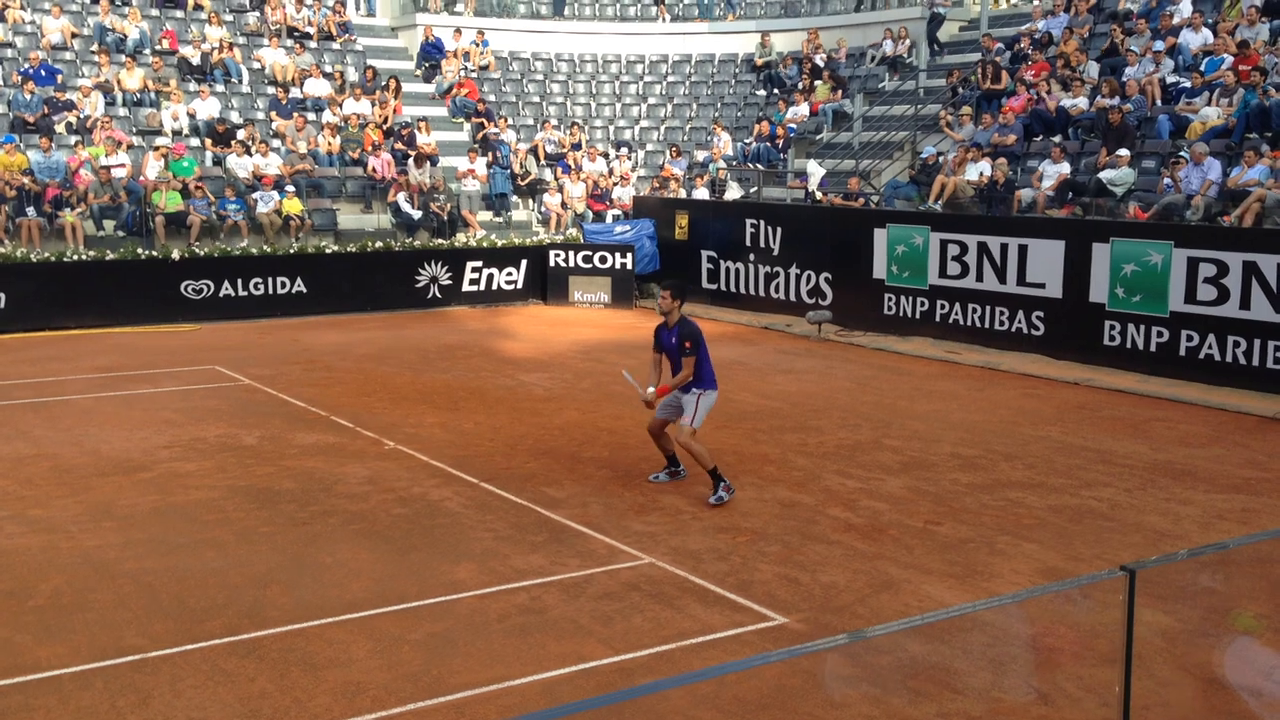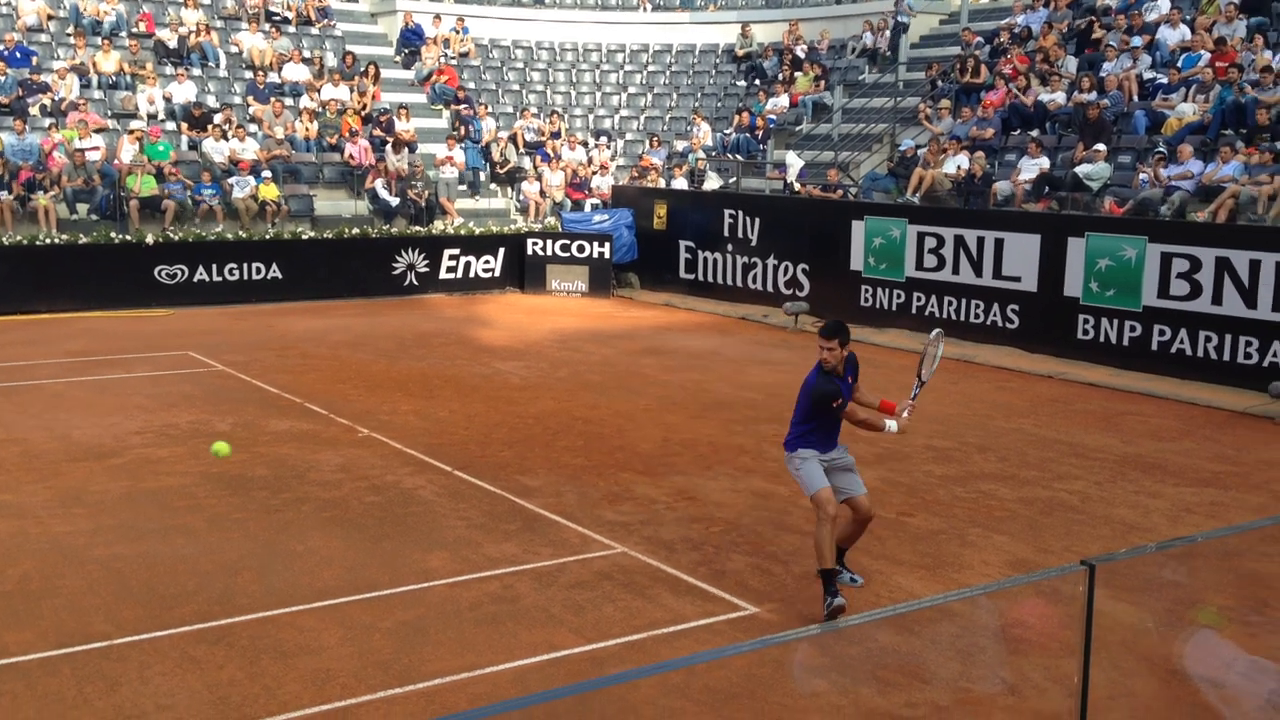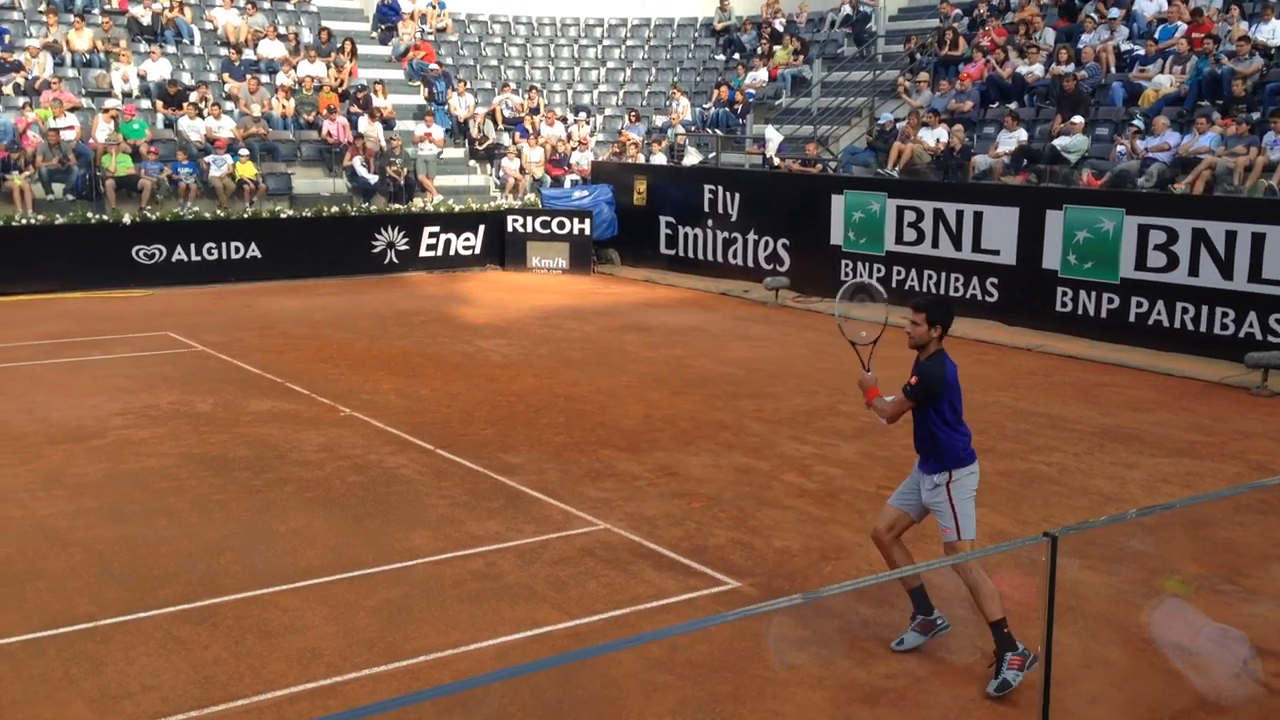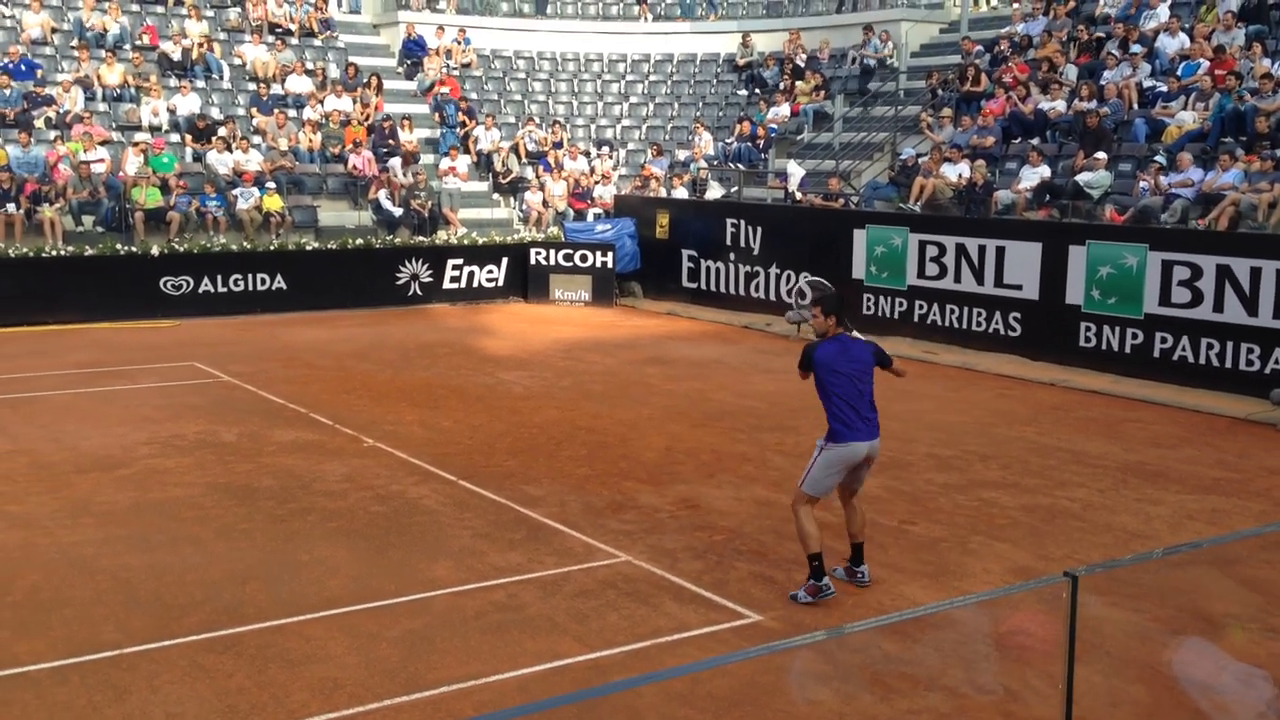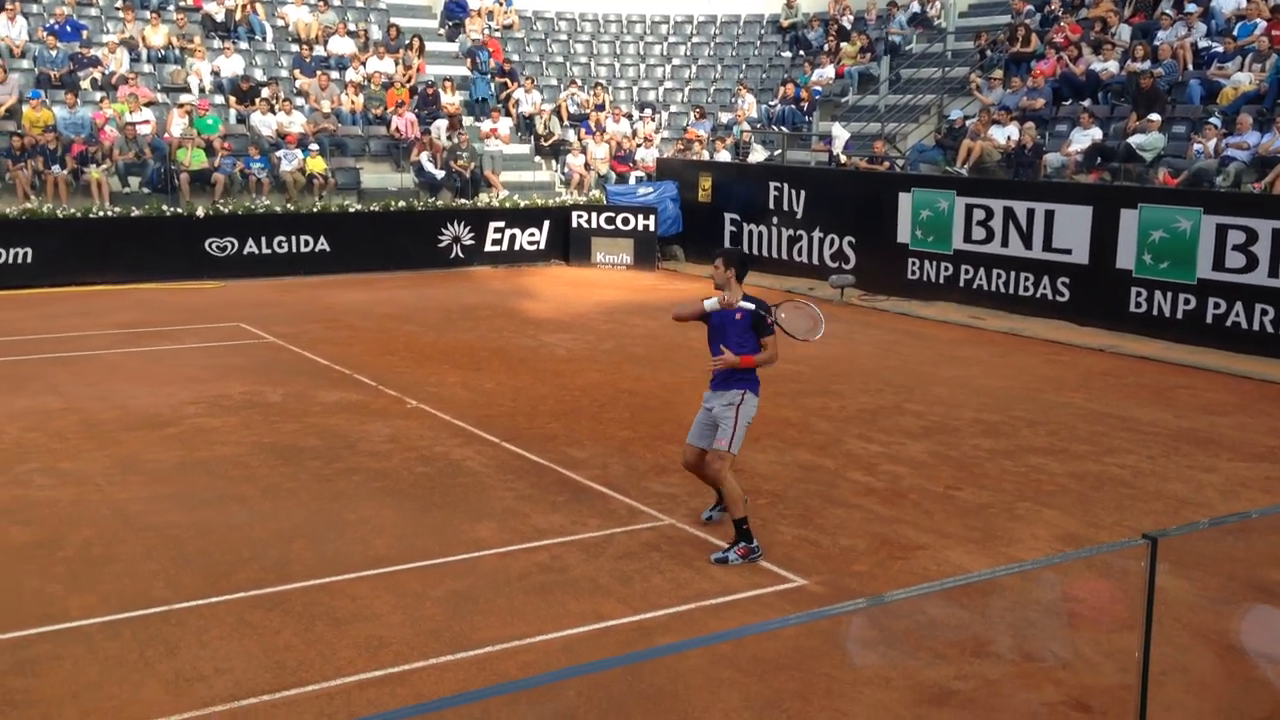
dt=1s
person 1, frame 1
left shoulder: (688, 331)
right shoulder: (660, 330)
left elbow: (687, 372)
right elbow: (657, 364)
left wrist: (659, 393)
right wrist: (651, 391)
left hip: (702, 390)
right hip: (678, 391)
left knee: (684, 438)
right knee: (654, 428)
left ankle: (721, 483)
right ankle: (675, 468)
person 1, frame 2
left shoulder: (850, 362)
right shoulder: (822, 386)
left elbow: (856, 393)
right elbow: (858, 418)
left wrist: (892, 408)
right wrist: (892, 426)
left hip: (832, 450)
right hip: (804, 452)
left knee: (864, 513)
right knee: (828, 511)
left ankle: (835, 562)
right ankle: (831, 595)
person 1, frame 3
left shoulder: (932, 369)
right shoulder: (929, 362)
left elbow: (888, 413)
right elbow: (903, 408)
left wrist: (870, 391)
right wrist: (884, 399)
left hip: (952, 474)
right hip: (927, 470)
left knee: (959, 561)
right knee: (882, 533)
left ankle: (1012, 651)
right ankle: (926, 617)
person 1, frame 4
left shoulder: (813, 352)
right shoulder: (869, 348)
left elbow: (803, 375)
right elbow: (900, 371)
left hip: (842, 444)
right hip: (872, 440)
left knee: (801, 504)
right knee: (848, 494)
left ankle: (818, 580)
right ankle: (857, 567)
person 1, frame 5
left shoulder: (757, 308)
right shoulder: (712, 306)
left elbow: (772, 354)
right elbow: (677, 315)
left wrist: (736, 362)
right wrist: (714, 303)
left hip: (740, 397)
right hip: (714, 395)
left knee: (722, 466)
right knee: (691, 459)
left ankle: (746, 542)
right ankle: (727, 499)
